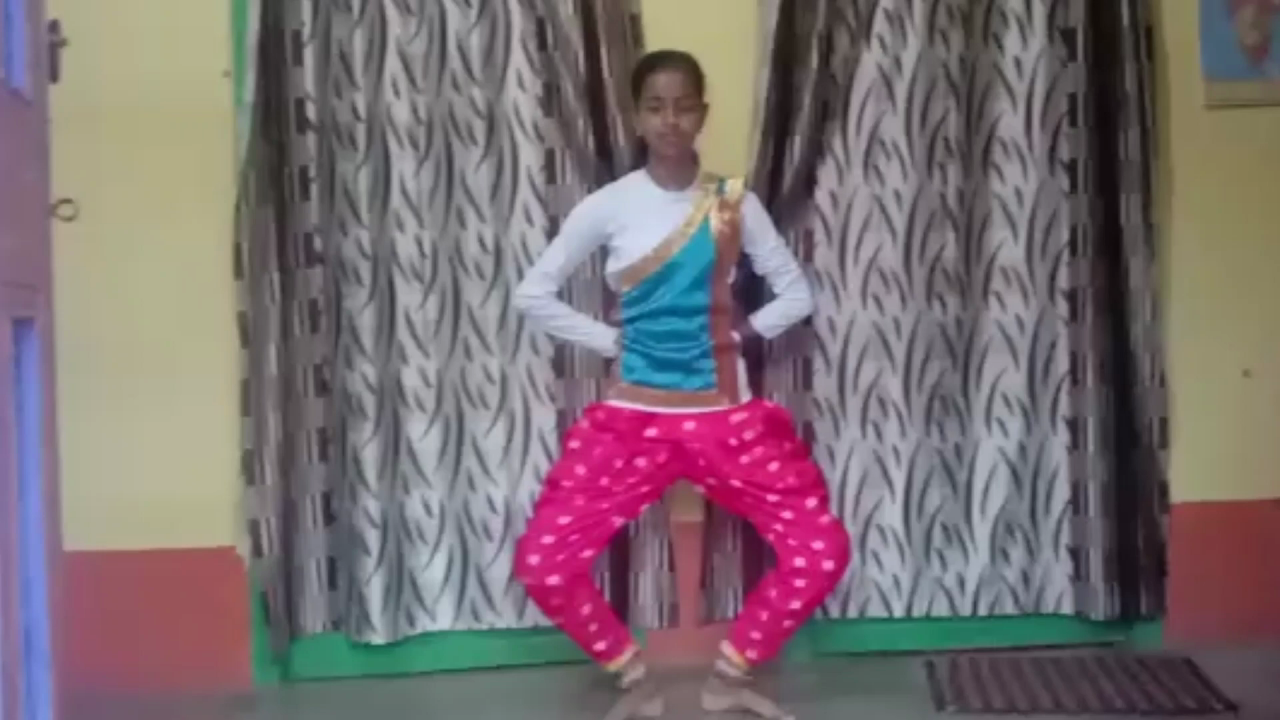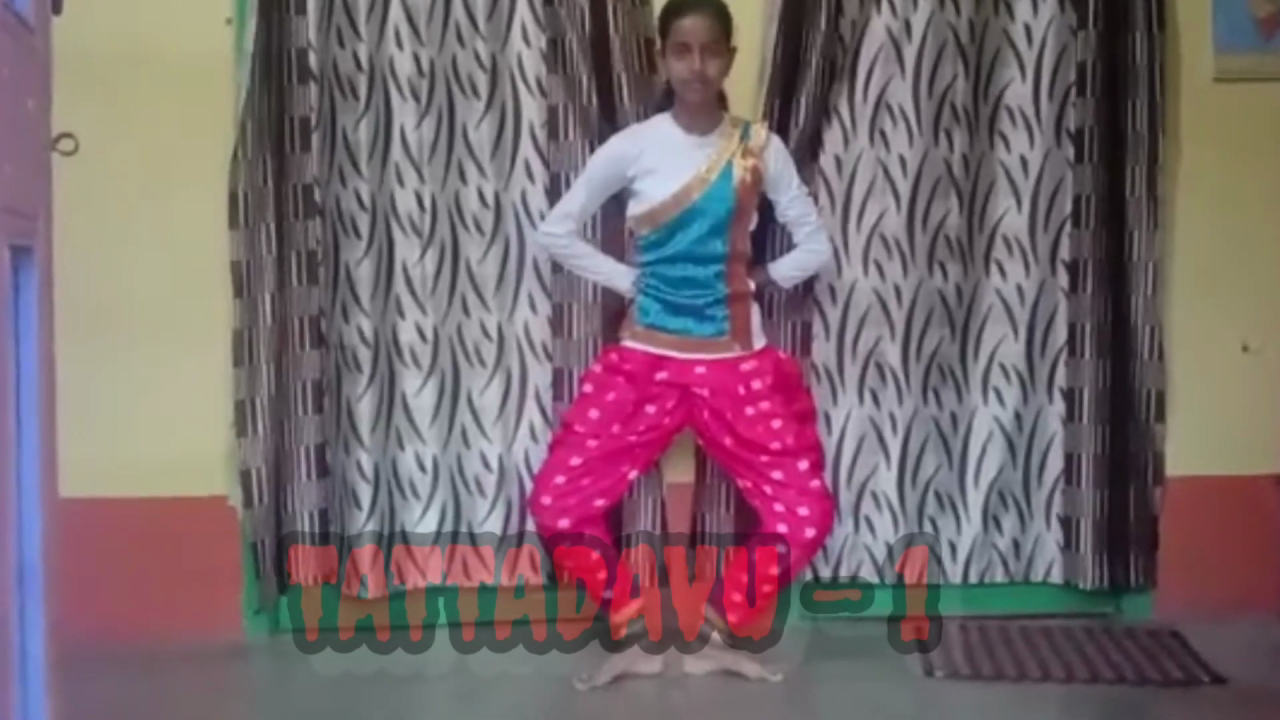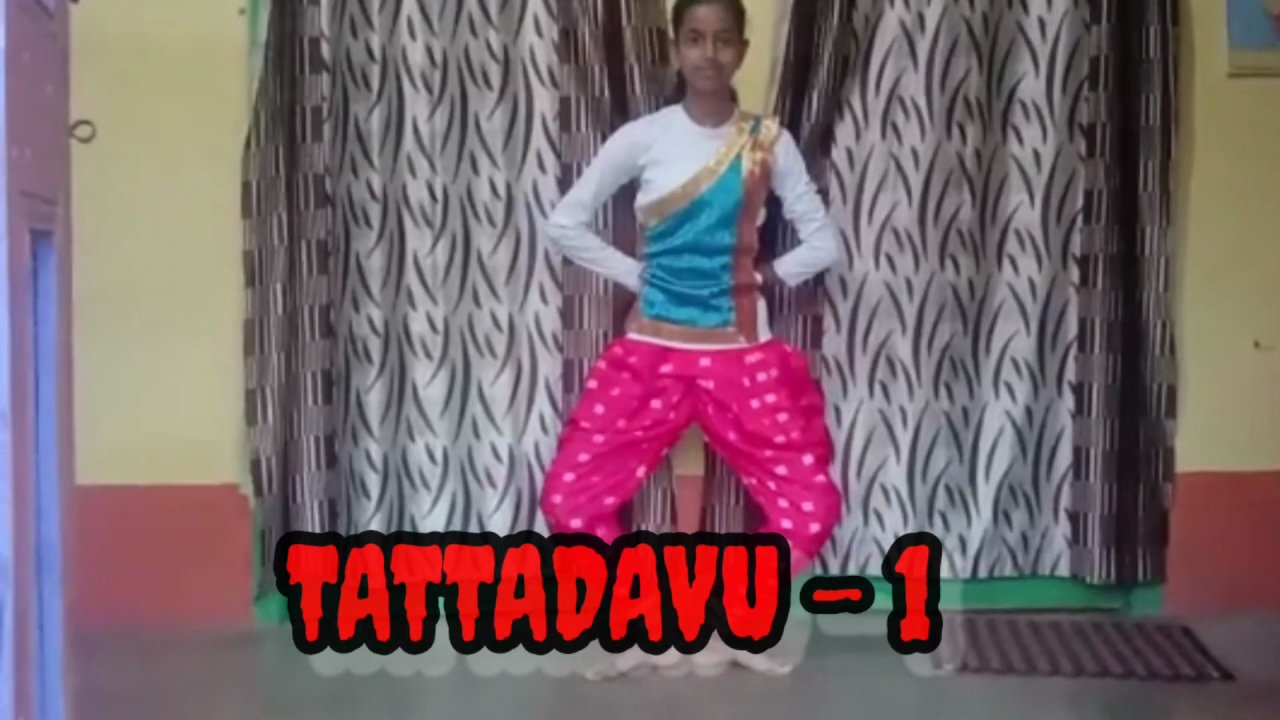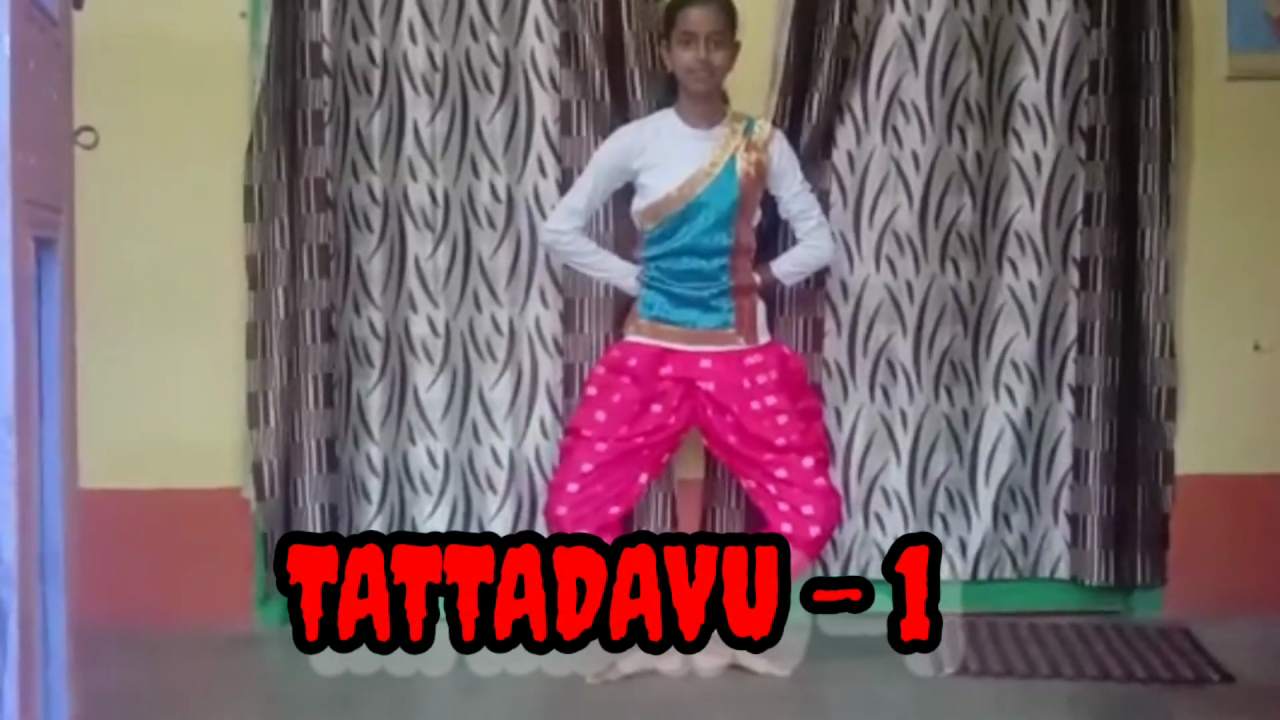
dt=0.7s
person 1, frame 1
left shoulder: (735, 202)
right shoulder: (608, 205)
left elbow: (797, 294)
right elbow: (533, 296)
left wrist: (741, 330)
right wrist: (609, 338)
left hip: (726, 414)
right hip: (633, 416)
left knee: (821, 549)
right knee: (543, 563)
person 1, frame 2
left shoulder: (760, 147)
right shoulder: (632, 147)
left elbow: (817, 245)
right elbow: (555, 232)
left wrist: (757, 278)
right wrist: (629, 280)
left hip: (737, 363)
right hip: (646, 359)
left knee: (805, 514)
right knee: (557, 505)
left ankle: (716, 634)
person 1, frame 3
left shoulder: (770, 142)
right shoulder: (642, 137)
left elbow: (823, 243)
right elbow: (564, 224)
left wrist: (764, 274)
right wrist: (636, 273)
left hip: (742, 354)
right hip: (651, 352)
left knee: (812, 507)
right knee: (569, 498)
person 1, frame 4
left shoulder: (763, 143)
right shoulder: (636, 141)
left elbow: (819, 242)
right elbow: (559, 230)
left wrist: (761, 276)
right wrist: (633, 277)
left hip: (740, 356)
right hip: (650, 354)
left knee: (811, 508)
right knee: (574, 509)
